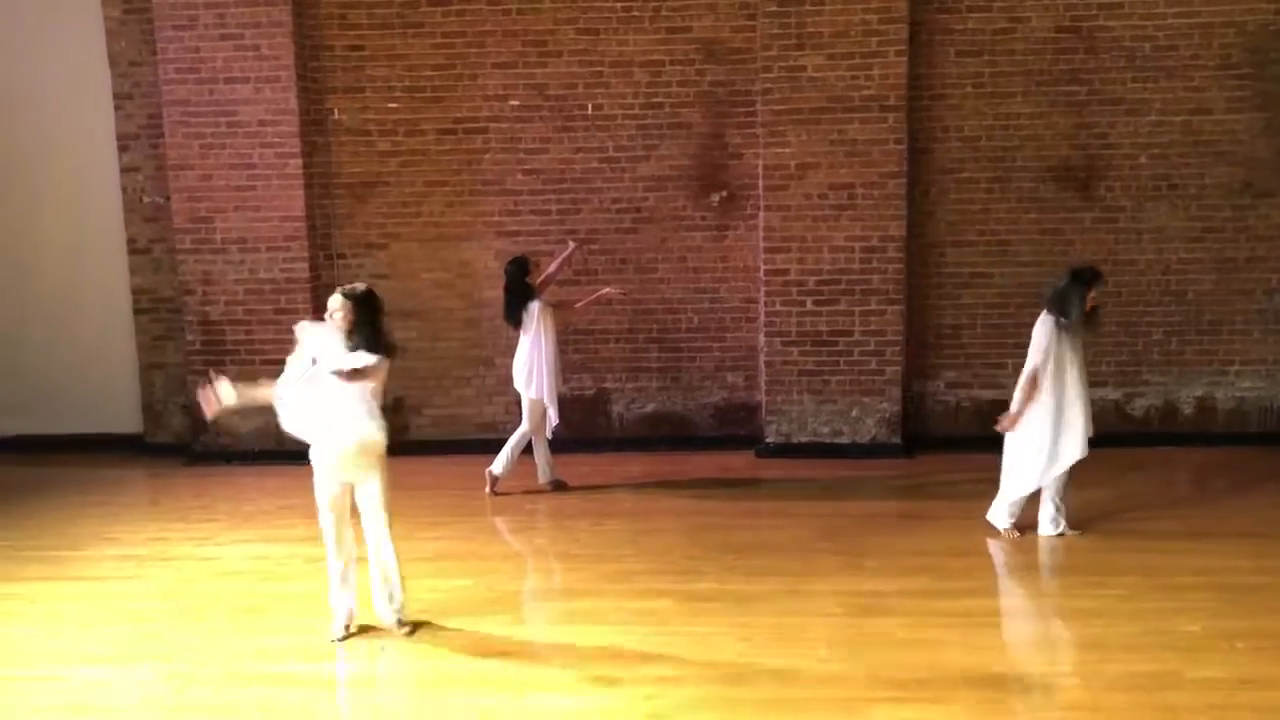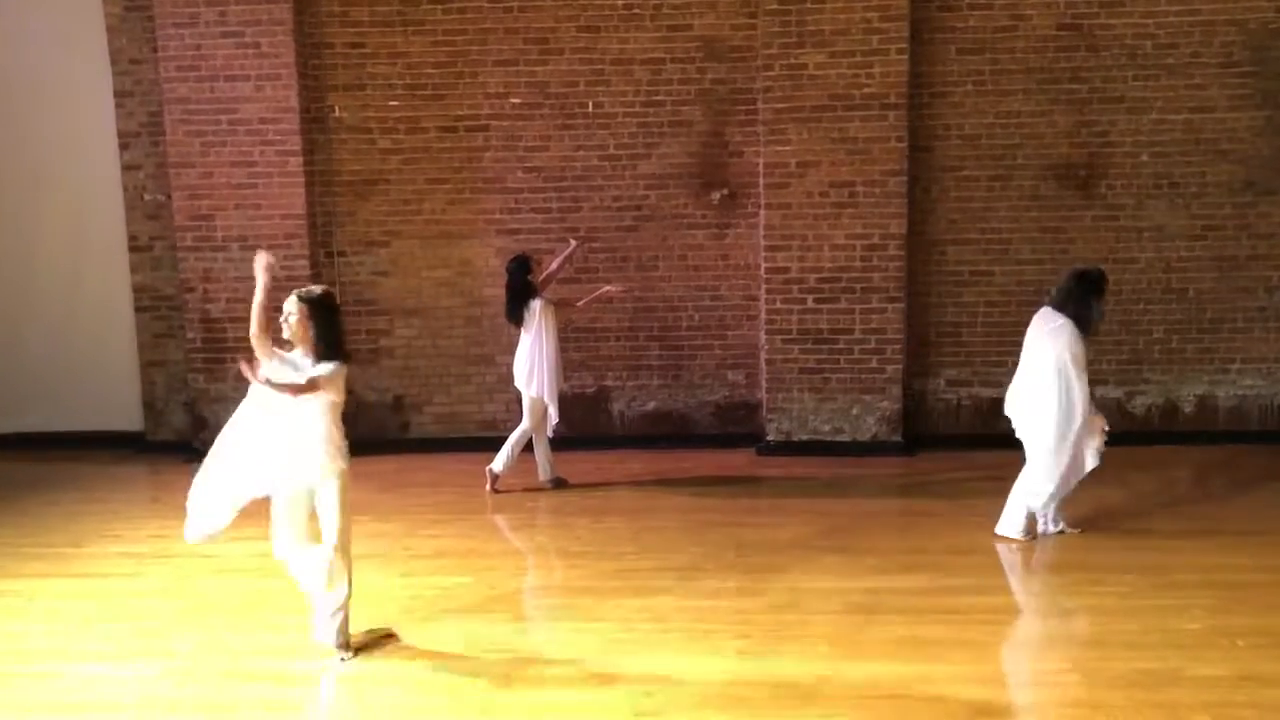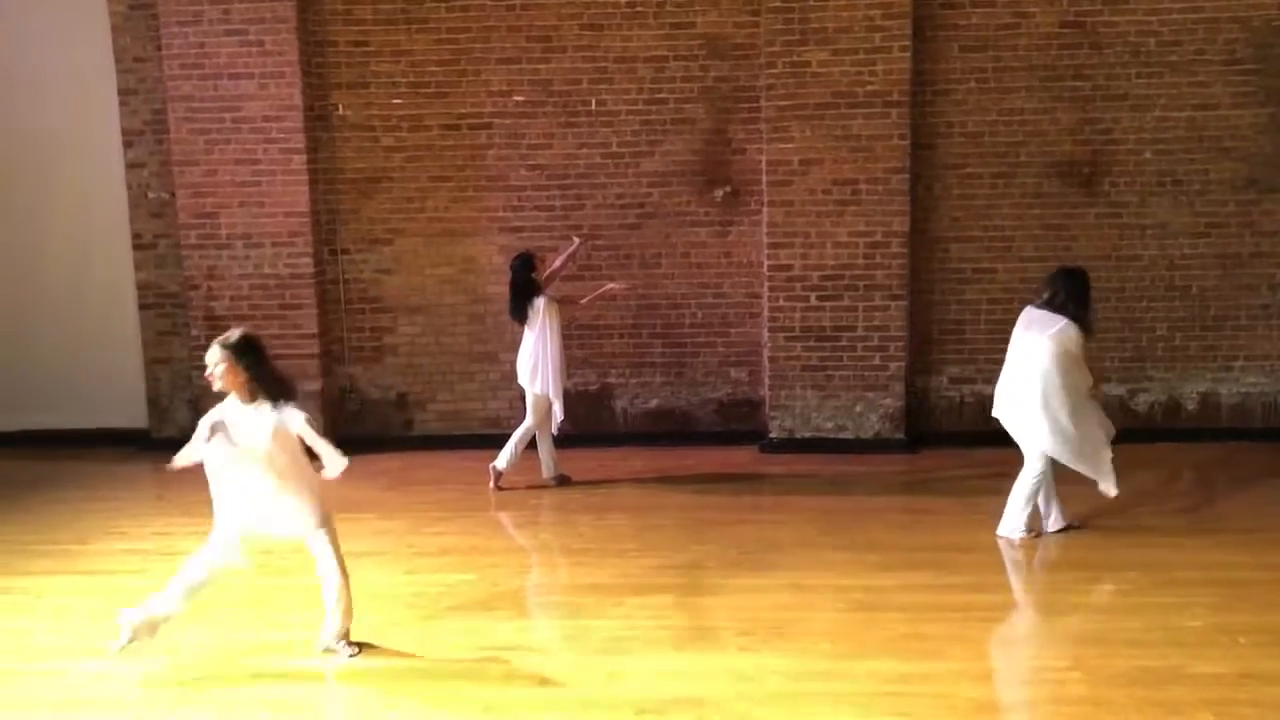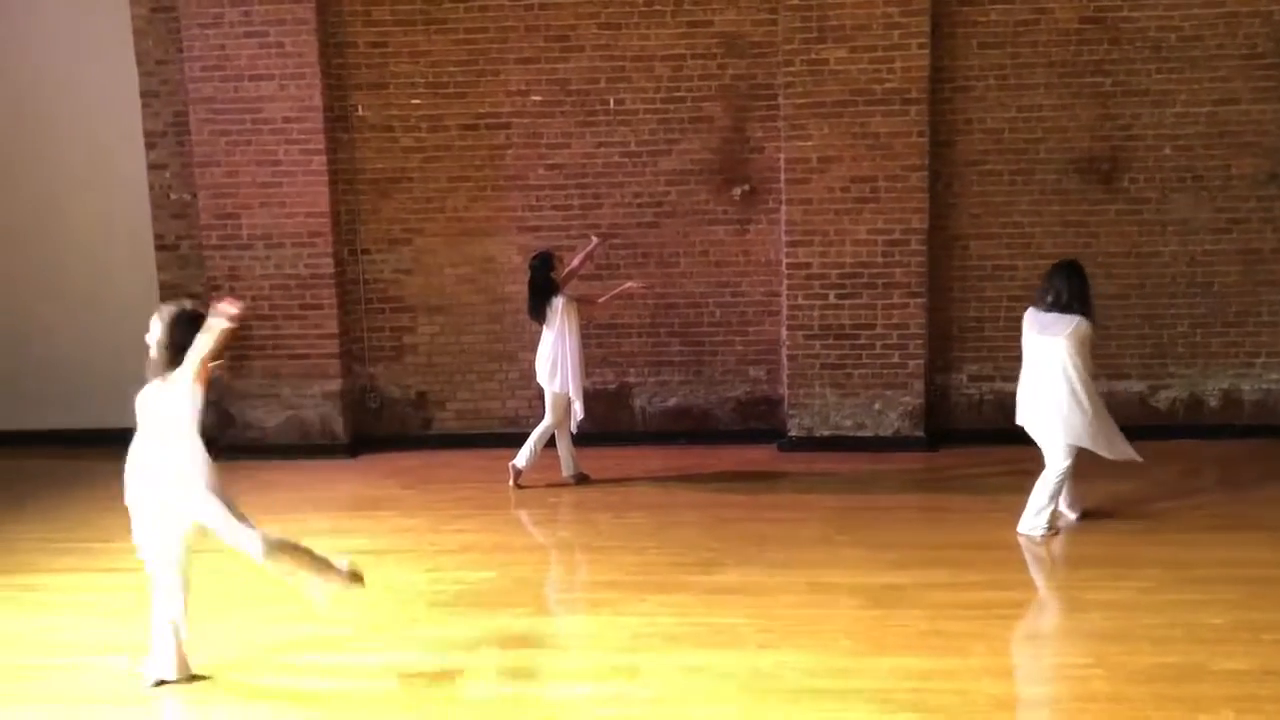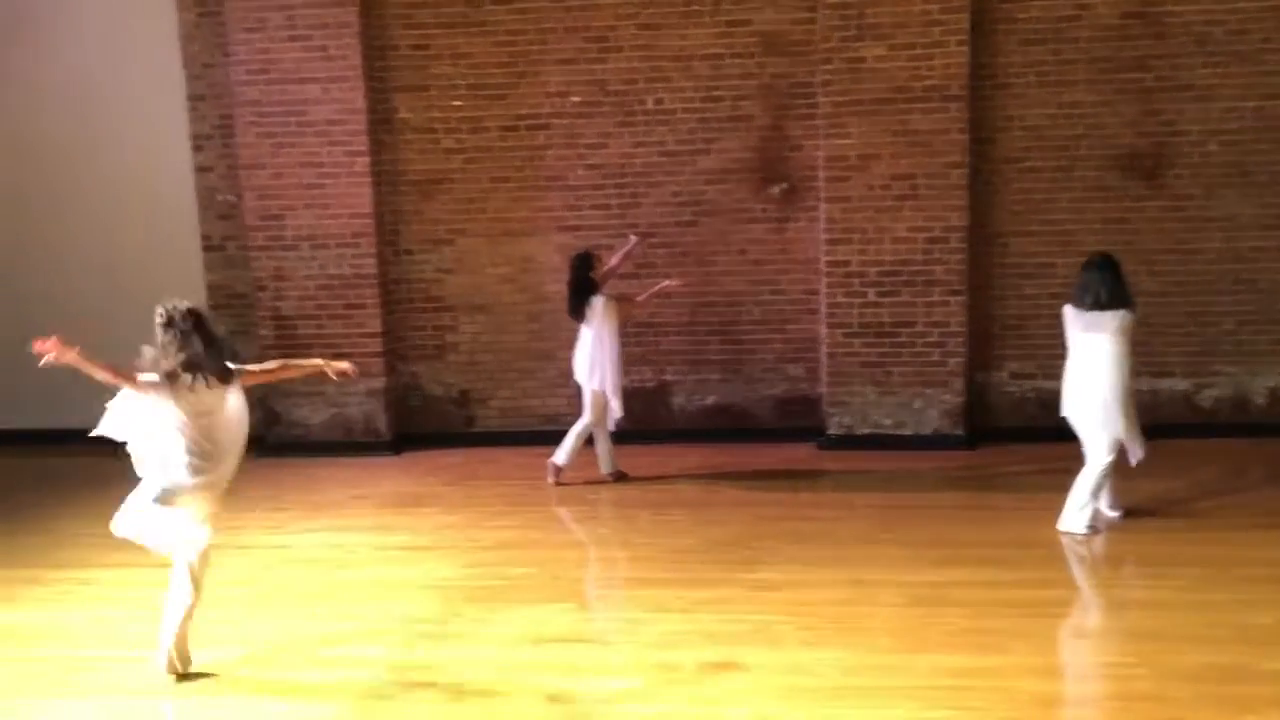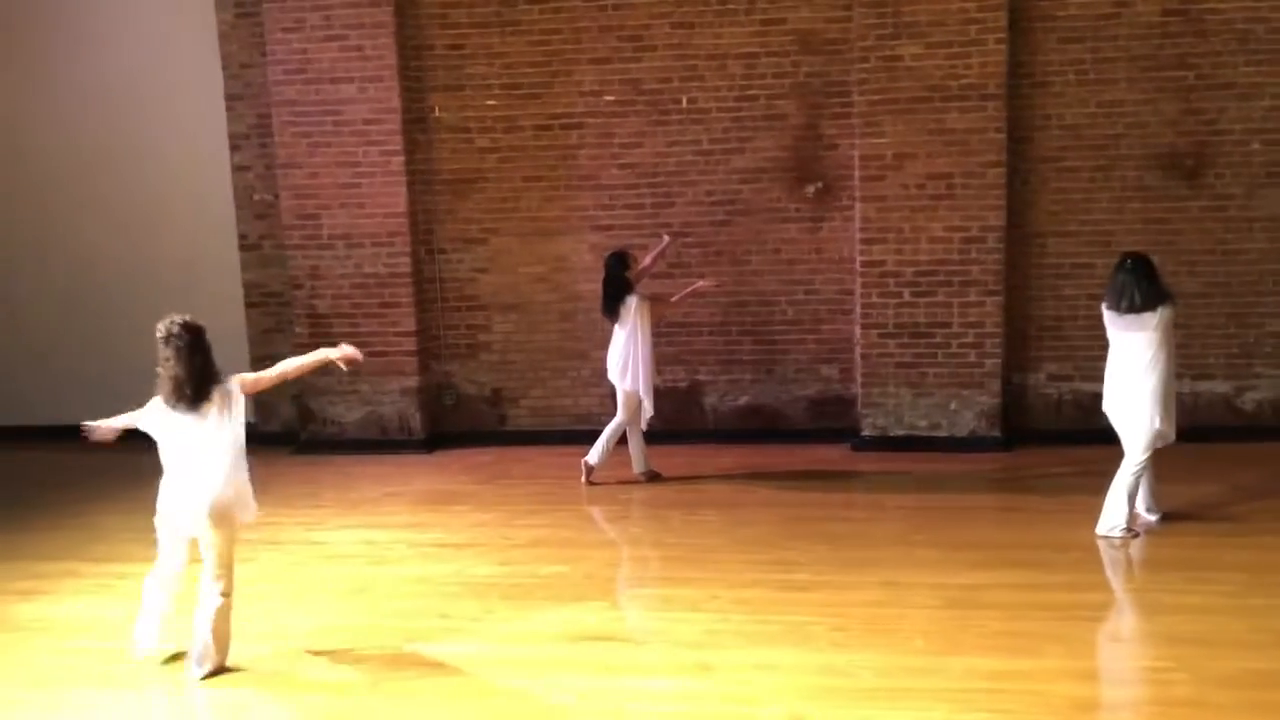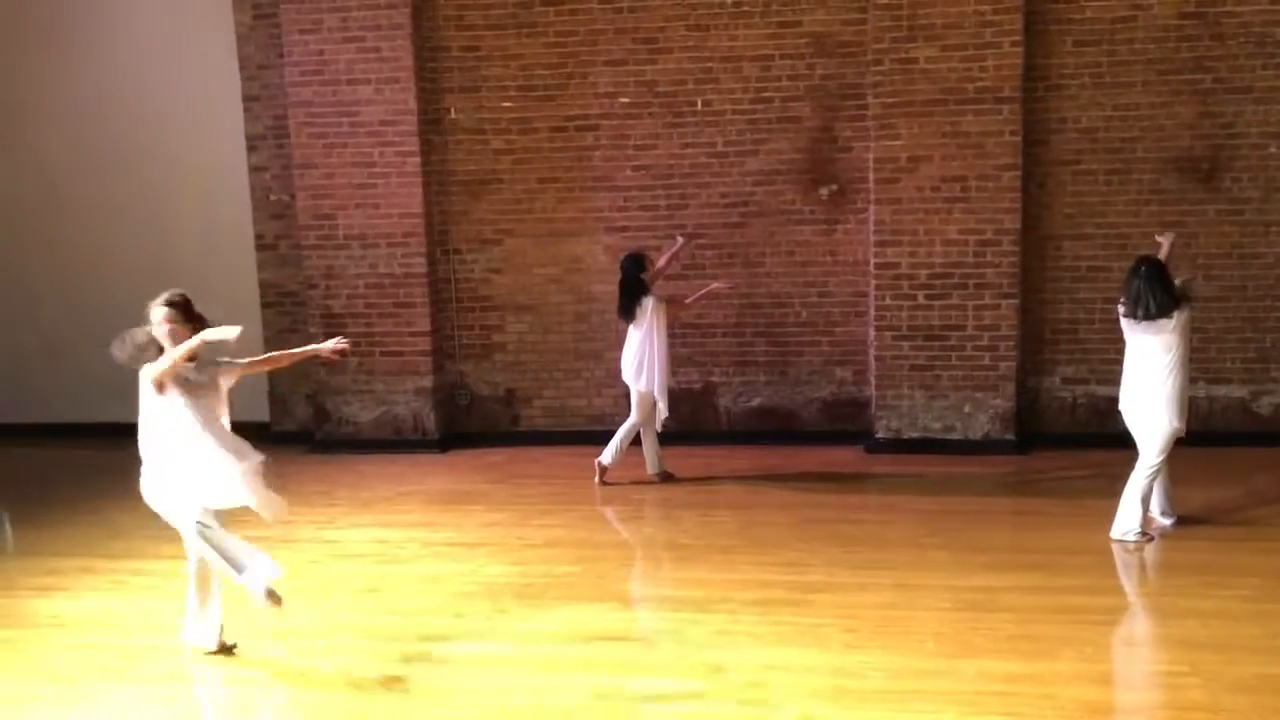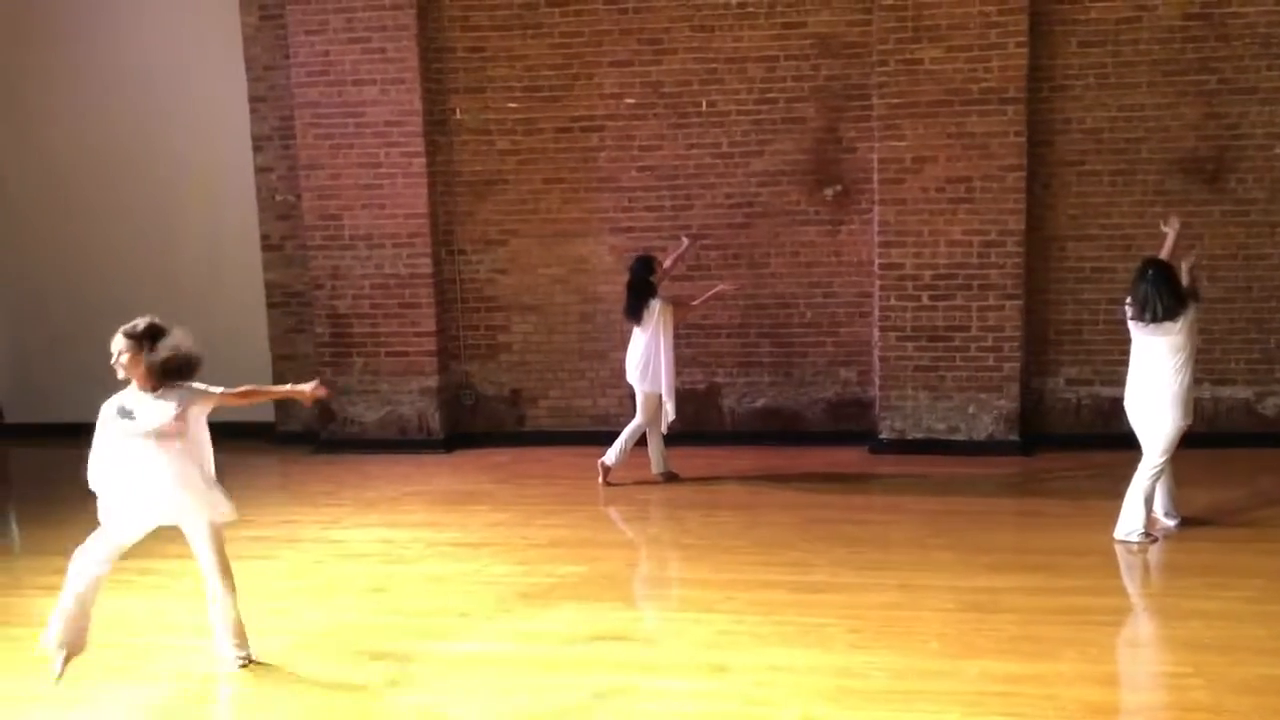
dt=0.3s
person 1, frame 1
left shoulder: (375, 361)
right shoulder: (314, 356)
left elbow: (352, 376)
right elbow: (279, 390)
left wrist: (322, 372)
right wrist: (235, 394)
left hip: (366, 458)
right hip: (325, 458)
left knee: (379, 534)
right knee: (335, 540)
left ankle: (392, 610)
right ankle: (343, 614)
person 1, frame 2
left shoulder: (333, 370)
right shoulder: (278, 360)
left elbow: (300, 389)
right elbow: (257, 338)
left wrist: (261, 380)
right wrist: (261, 281)
left hip: (328, 466)
right hip: (288, 467)
left knee: (336, 547)
right knee: (287, 544)
left ankle: (337, 631)
right ankle: (324, 600)
person 1, frame 3
left shoulder: (281, 406)
right shoulder: (217, 418)
left elbow: (305, 430)
right elbow: (194, 448)
left wrist: (331, 455)
right wrist: (193, 454)
left hip: (299, 502)
right hip: (247, 509)
left knee: (331, 573)
right knee: (199, 570)
left ankle: (336, 635)
right ankle: (146, 621)
person 1, frame 4
left shoulder: (184, 380)
right shoulder: (167, 383)
left elbow: (202, 352)
left wrist: (219, 322)
left hip: (193, 486)
right hip: (168, 493)
left knee: (255, 544)
right knee: (165, 575)
left ankle: (335, 573)
right ankle: (170, 662)
person 1, frame 5
left shoulder: (166, 386)
right shoulder: (225, 377)
left elbow: (120, 378)
right elbow: (274, 370)
left wrist: (73, 357)
right wrist: (325, 364)
left hip: (176, 478)
right hip: (210, 485)
right knee: (188, 574)
right ankle: (172, 658)
person 1, frame 6
left shoulder: (161, 404)
right shoulder: (225, 391)
left elbow: (133, 417)
right elbow: (277, 373)
left wrist: (109, 424)
right wrist: (330, 354)
left hip: (174, 503)
right hip: (211, 505)
left knee: (168, 567)
right knee: (218, 581)
left ankle: (148, 637)
right ankle: (206, 660)
person 1, frame 7
left shoulder: (210, 370)
right shoulder: (153, 374)
left elbow: (261, 362)
right elbow: (168, 362)
left wrist: (313, 348)
right wrist: (203, 336)
left hip: (205, 477)
right hip: (170, 476)
left knee: (203, 554)
right knee: (198, 524)
left ankle: (206, 636)
right ankle: (256, 574)
person 1, frame 8
left shoulder: (186, 394)
right shoulder: (116, 406)
left elbow: (240, 395)
right elbow: (105, 438)
left wrist: (294, 390)
right wrist: (157, 428)
left hip: (190, 497)
right hip: (137, 501)
left knee: (216, 569)
right knee: (89, 560)
left ankle: (234, 647)
right ankle: (66, 640)
person 2, frame 1
left shoulder: (1070, 322)
right shoulder: (1050, 324)
right elbow: (1034, 370)
right wrist: (1017, 410)
left hip: (1064, 407)
right hip: (1043, 408)
left knee: (1060, 466)
right knee: (1036, 465)
left ankle: (1052, 523)
right ankle: (1002, 517)
person 2, frame 2
left shoulder: (1045, 315)
right shoulder: (1067, 330)
right elbow: (1076, 378)
right wrist: (1092, 415)
left hip: (1028, 399)
right hip: (1040, 405)
left knee: (1047, 464)
right knee: (1040, 465)
left ankle: (1050, 521)
right ankle: (1011, 524)
person 2, frame 3
left shoulder: (1029, 314)
right shoulder: (1069, 330)
right elbow: (1078, 372)
right wrist: (1091, 389)
left hip: (1012, 398)
right hip: (1034, 404)
left knee: (1041, 460)
right knee: (1037, 464)
left ankle: (1054, 519)
right ankle: (1013, 526)
person 2, frame 4
left shoulder: (1031, 316)
right shoulder: (1080, 325)
right elbow: (1081, 363)
left hip: (1031, 400)
right hip: (1060, 404)
left knee: (1059, 457)
right knee: (1060, 463)
left ankle: (1067, 508)
right ankle: (1033, 522)
person 2, frame 5
left shoulder: (1071, 313)
right shoulder: (1123, 317)
left hip: (1077, 397)
right hip: (1106, 398)
left knee: (1098, 454)
right knee: (1102, 458)
left ankle: (1106, 506)
right ankle: (1075, 519)
person 2, frame 6
left shoulder: (1109, 311)
right shoulder: (1162, 314)
left elbow: (1124, 294)
left wrist: (1134, 271)
right wrist: (1147, 273)
left hip: (1117, 399)
right hip: (1146, 400)
left knee: (1140, 454)
right knee: (1136, 460)
left ankle: (1146, 509)
right ankle: (1112, 523)
person 2, frame 7
left shoulder: (1126, 314)
right shoulder: (1178, 317)
left elbow: (1145, 284)
right elbow: (1179, 293)
left wrist: (1164, 249)
right wrist: (1176, 284)
left hip: (1134, 401)
right hip: (1162, 404)
left knee: (1155, 457)
right knee: (1150, 463)
left ankle: (1162, 513)
right ankle: (1126, 527)
person 2, frame 8
left shoulder: (1133, 312)
right shoulder: (1185, 317)
left elbow: (1153, 276)
right elbow: (1190, 292)
left wrist: (1172, 236)
right wrist: (1187, 269)
left hip: (1138, 400)
right hip: (1167, 404)
left knee: (1159, 457)
right knee: (1154, 462)
left ankle: (1166, 514)
right ankle: (1130, 528)
person 3, frame 1
left shoulder: (537, 303)
right shoulder: (531, 300)
left elbow: (572, 308)
right elbow: (553, 272)
left wrist: (602, 294)
right wrist: (571, 250)
left hip: (537, 370)
right hip: (532, 370)
left knee: (539, 427)
right knee: (529, 427)
left ankle: (547, 477)
right ankle: (495, 471)
person 3, frame 2
left shoulder: (537, 301)
right shoulder: (534, 299)
left elbow: (570, 300)
right elbow: (557, 276)
left wrist: (602, 293)
right wrist: (573, 249)
left hip: (537, 367)
right hip: (533, 368)
left knee: (540, 424)
right knee: (529, 425)
left ankle: (548, 475)
right ankle: (496, 469)
person 3, frame 3
left shoulder: (538, 298)
right shoulder: (538, 299)
right wrist: (576, 247)
left hip: (540, 365)
right hip: (537, 366)
left knee: (543, 421)
right knee: (533, 422)
left ankle: (552, 472)
right ankle: (499, 466)
person 3, frame 4
left shoulder: (556, 297)
right shoulder: (558, 299)
right wrist: (598, 251)
left hip: (557, 363)
right hip: (556, 365)
left knee: (562, 420)
right knee: (552, 420)
left ankle: (571, 470)
right ankle: (519, 464)
person 3, frame 5
left shoulder: (593, 296)
right shoulder: (599, 300)
left elbow: (619, 276)
right elbow: (629, 292)
left hip: (594, 362)
right hip: (595, 364)
left knee: (600, 418)
right knee: (591, 418)
left ankle: (609, 467)
right ankle: (558, 461)
person 3, frame 6
left shoulder: (624, 295)
right shoulder: (634, 301)
left elbow: (650, 270)
right elbow: (667, 298)
left wrist: (669, 250)
left hip: (627, 362)
right hip: (628, 364)
left knee: (634, 418)
right knee: (624, 418)
left ankle: (642, 467)
right ankle: (591, 461)
person 3, frame 7
left shoulder: (637, 295)
right shoulder: (651, 303)
left elbow: (662, 267)
right elbow: (684, 304)
left wrist: (679, 247)
right wrist: (711, 288)
left hip: (640, 363)
right hip: (643, 366)
left knee: (648, 419)
right knee: (638, 419)
left ankle: (656, 468)
right ankle: (605, 461)
person 3, frame 8
left shoulder: (642, 297)
right shoulder: (659, 305)
left elbow: (667, 268)
right elbow: (691, 307)
left wrist: (685, 248)
right wrist: (716, 290)
left hip: (644, 364)
right hip: (648, 367)
left knee: (655, 418)
right knee: (643, 419)
left ankle: (661, 468)
right ankle: (608, 461)
